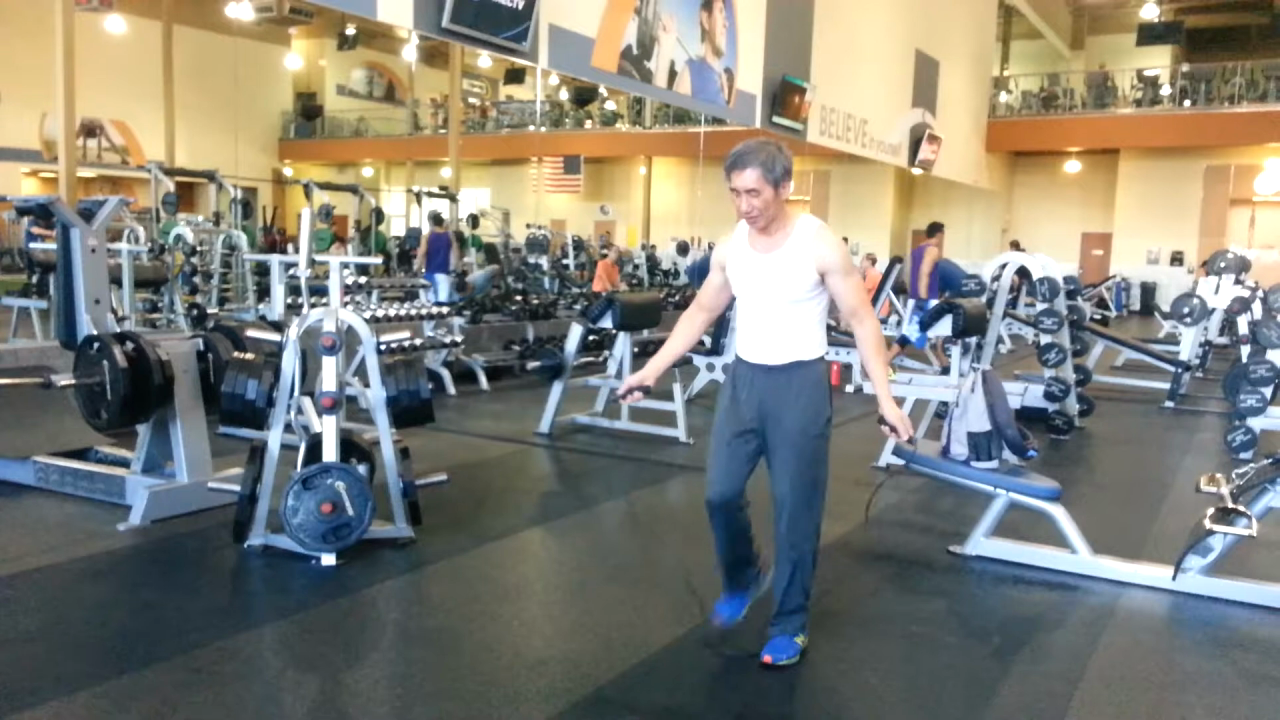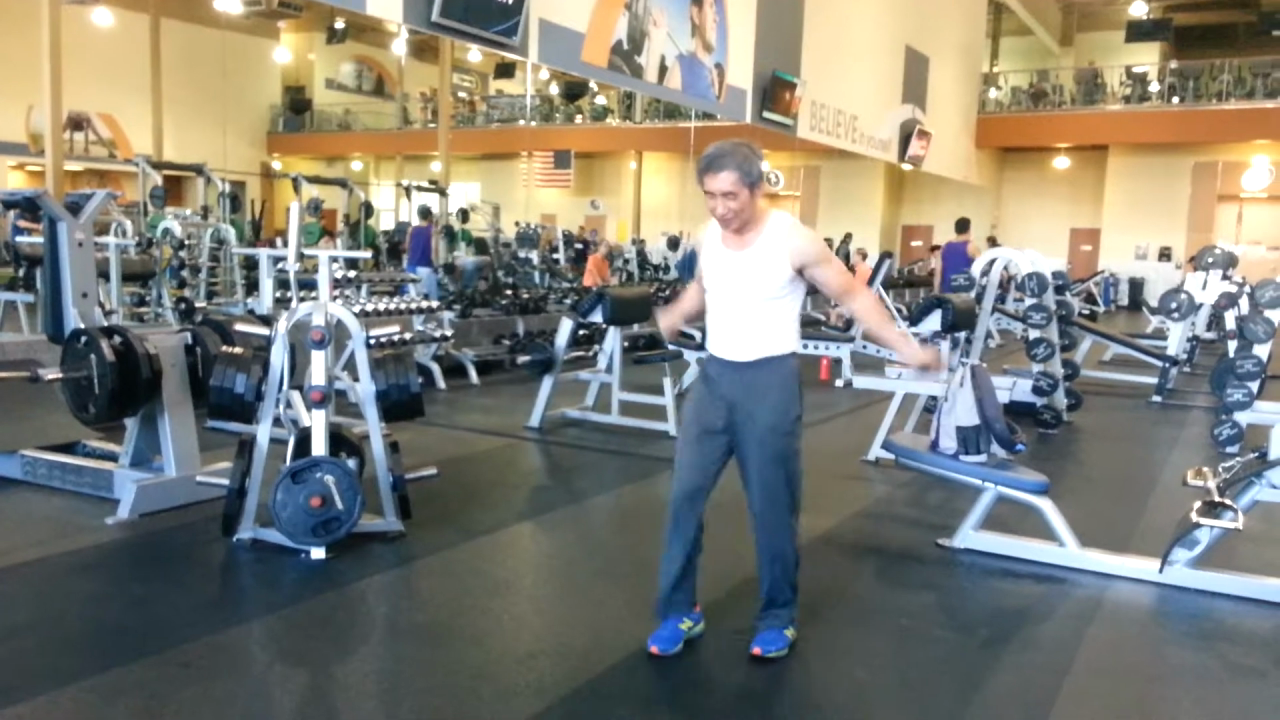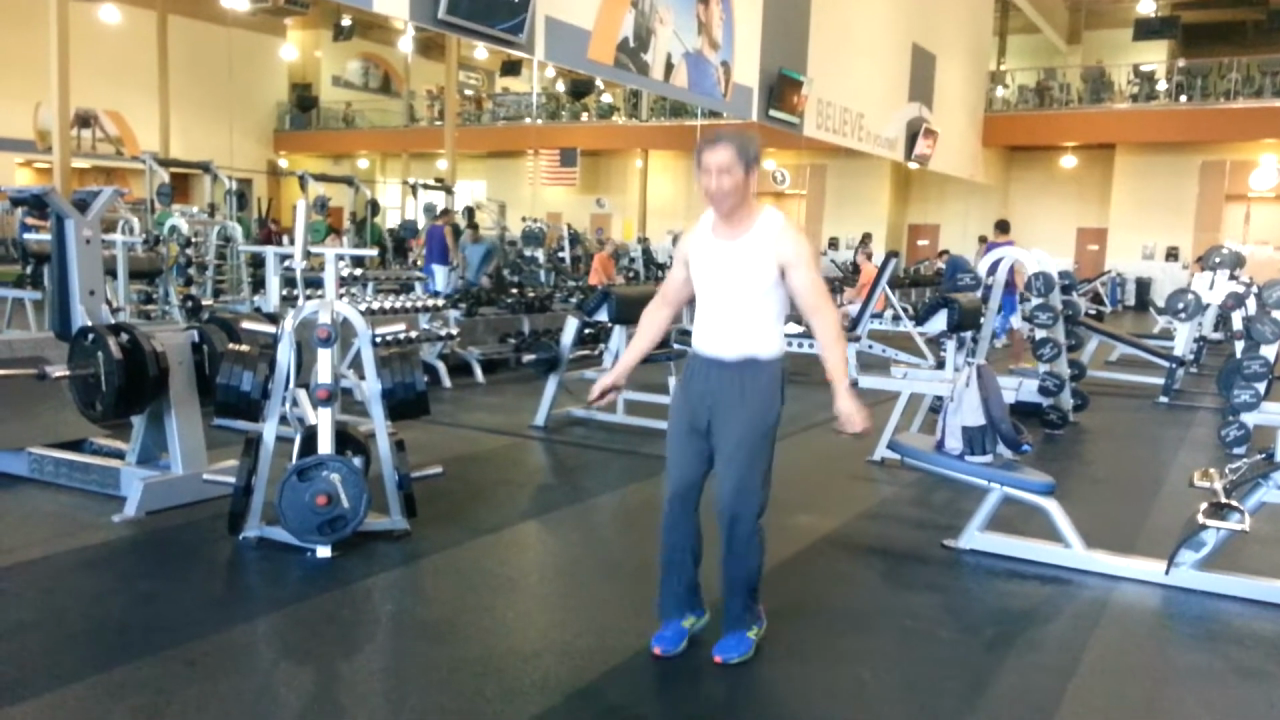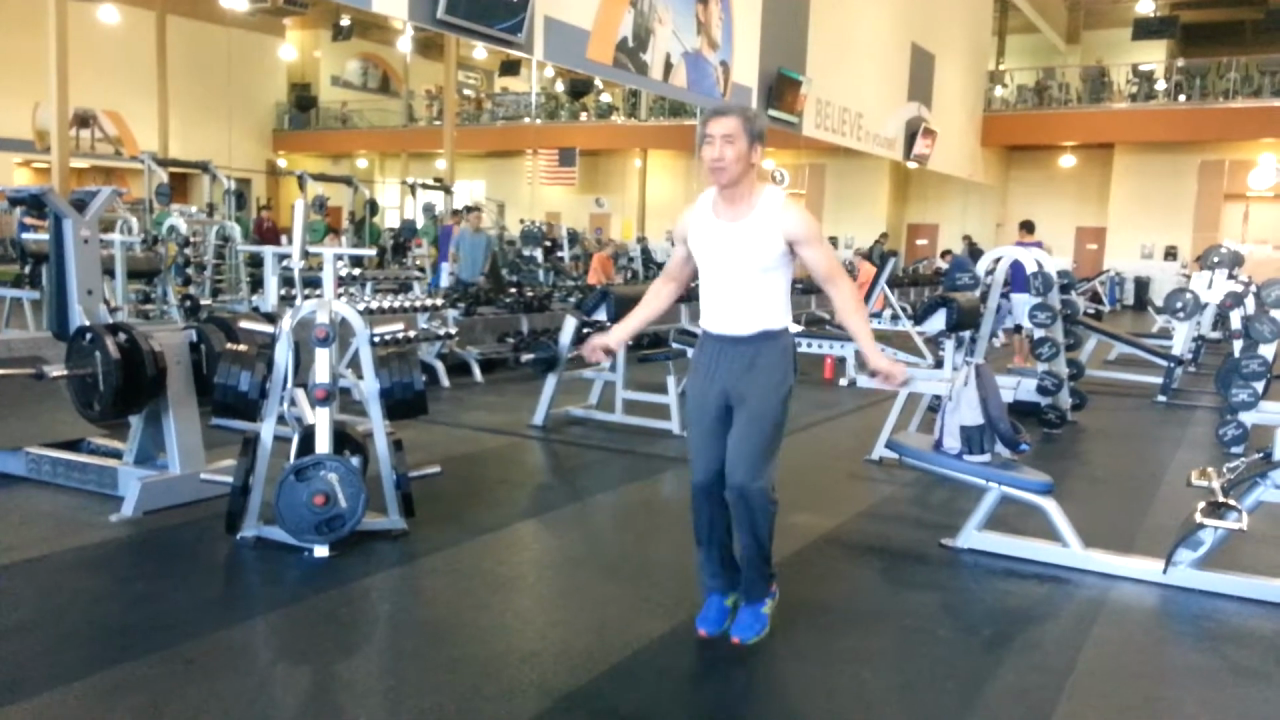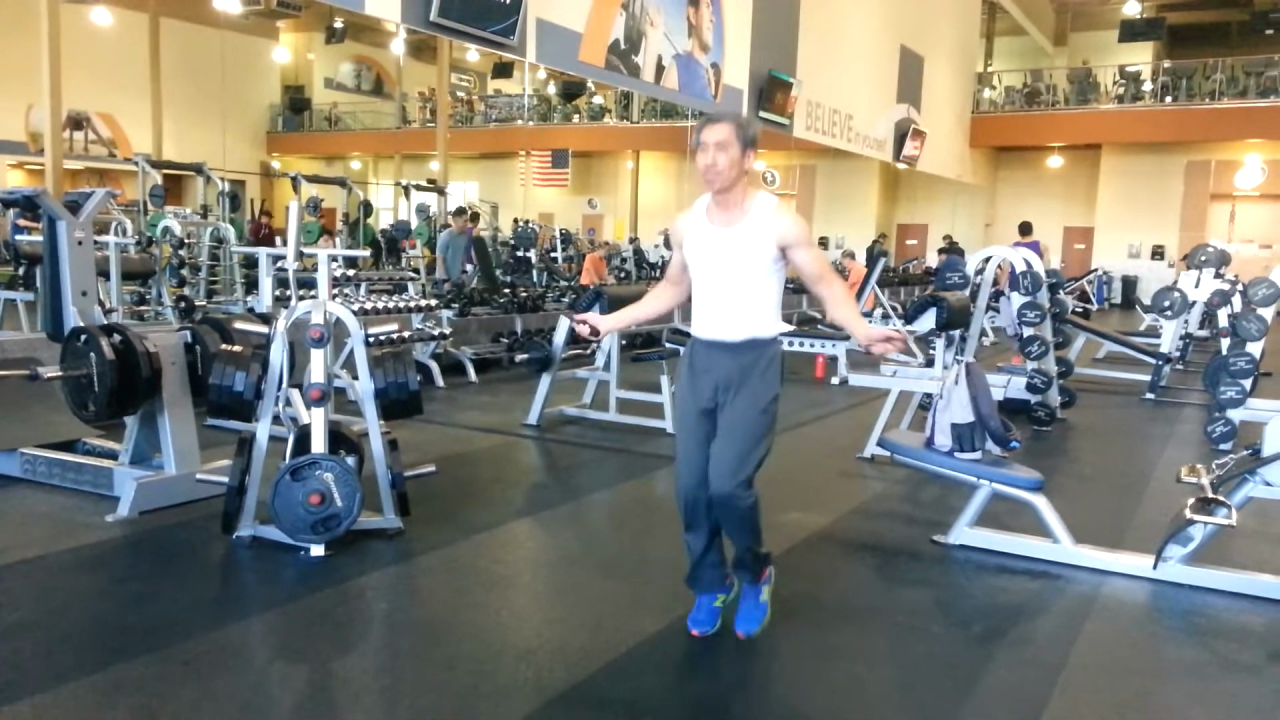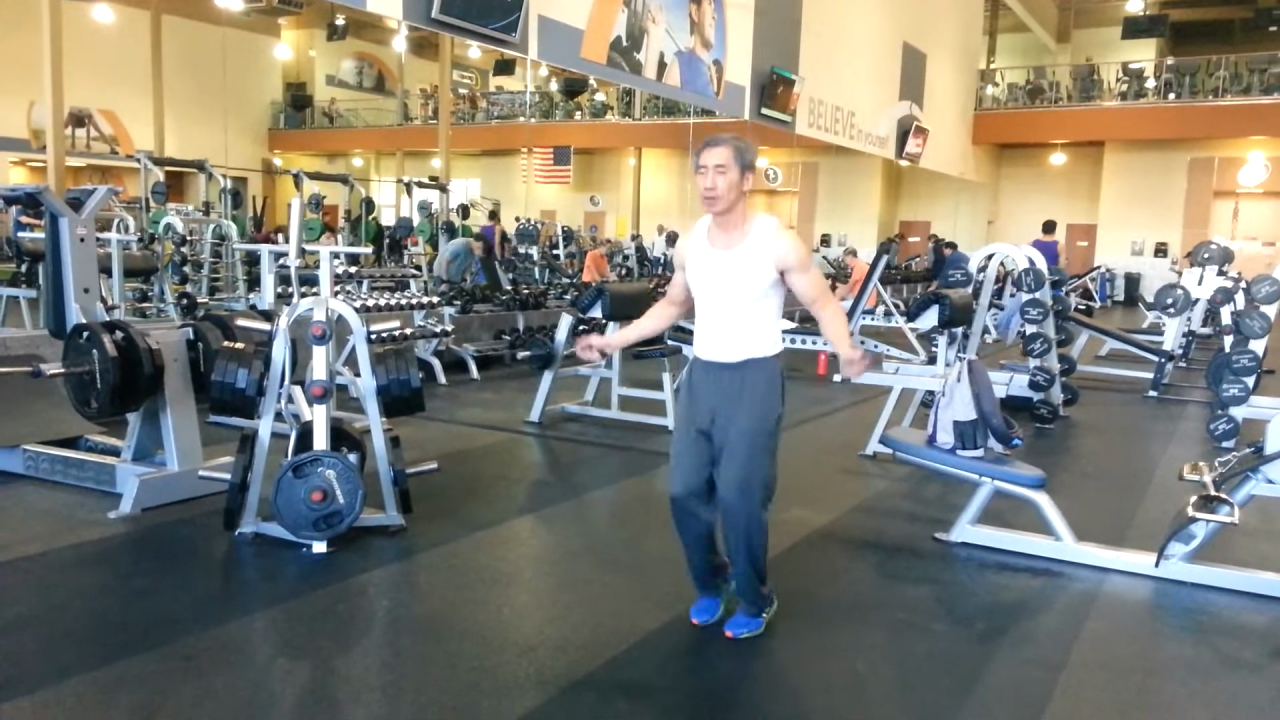
dt=0.5s
person 1, frame 1
left shoulder: (821, 244)
right shoulder: (729, 247)
left elbow: (861, 319)
right elbow: (701, 313)
left wrist: (886, 399)
right wrist: (652, 369)
left hip: (800, 383)
right hip: (744, 378)
left knee: (795, 508)
right knee: (721, 494)
left ankle: (790, 623)
right ankle: (743, 579)
person 1, frame 2
left shoulder: (794, 241)
right shoulder: (706, 236)
left elbow: (851, 295)
left wrist: (905, 348)
right wrist: (676, 314)
left hip: (768, 377)
right hip: (712, 375)
left knee: (772, 506)
right knee: (685, 491)
left ankle: (778, 616)
right ankle: (680, 611)
person 1, frame 3
left shoulder: (784, 239)
right shoulder: (697, 239)
left elbow: (822, 318)
right elbow: (665, 305)
left wrist: (843, 394)
right wrist: (622, 369)
left hip: (753, 379)
right hip: (700, 375)
left knee: (737, 507)
right knee: (678, 499)
left ankle: (744, 620)
right ankle: (681, 610)
person 1, frame 4
left shoulder: (787, 216)
right shoulder: (692, 218)
left elbow: (835, 283)
right elbow: (670, 282)
left wrist: (869, 348)
right wrist: (623, 332)
left hip: (765, 355)
right hip: (710, 354)
left knee: (746, 478)
right knee: (705, 479)
left ankle: (757, 591)
right ankle: (719, 588)
person 1, frame 5
left shoulder: (780, 221)
right shoulder: (687, 223)
left elbow: (826, 284)
right elbow: (673, 287)
left wrist: (863, 333)
right wrist: (611, 321)
left hip: (755, 361)
right hip: (700, 359)
left knee: (727, 480)
right knee: (693, 484)
left ankle: (755, 572)
right ankle: (712, 585)
person 1, frame 6
left shoulder: (779, 244)
right shoulder: (690, 244)
left elbow: (821, 305)
right elbow: (674, 305)
left wrist: (847, 352)
right wrist: (613, 339)
left hip: (753, 381)
right hip: (701, 376)
left knee: (740, 500)
right knee: (685, 492)
left ankle: (754, 602)
right ankle: (712, 583)
